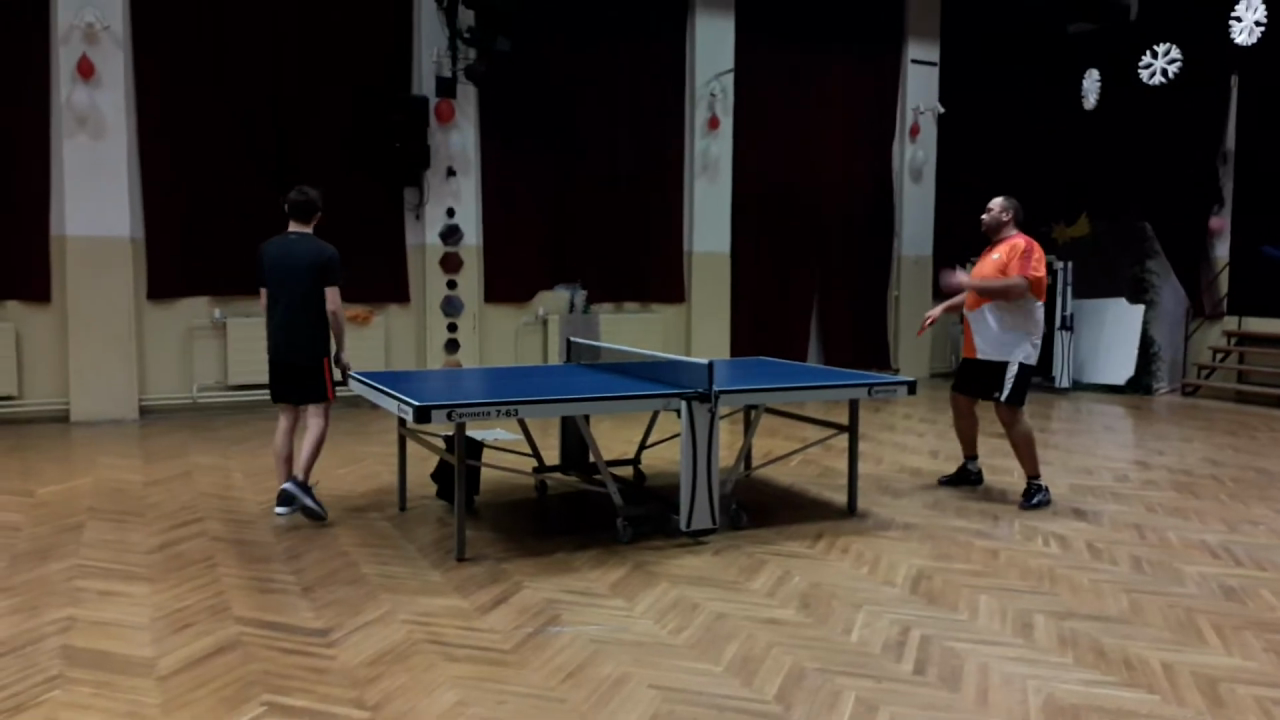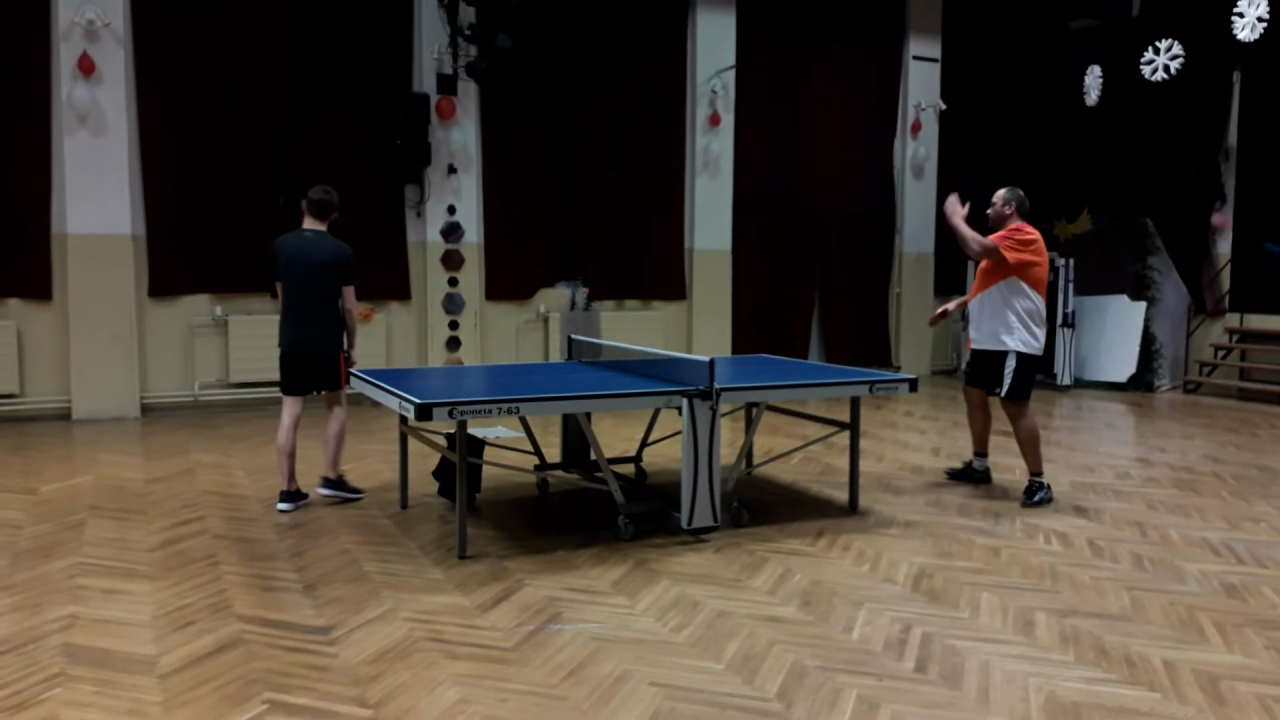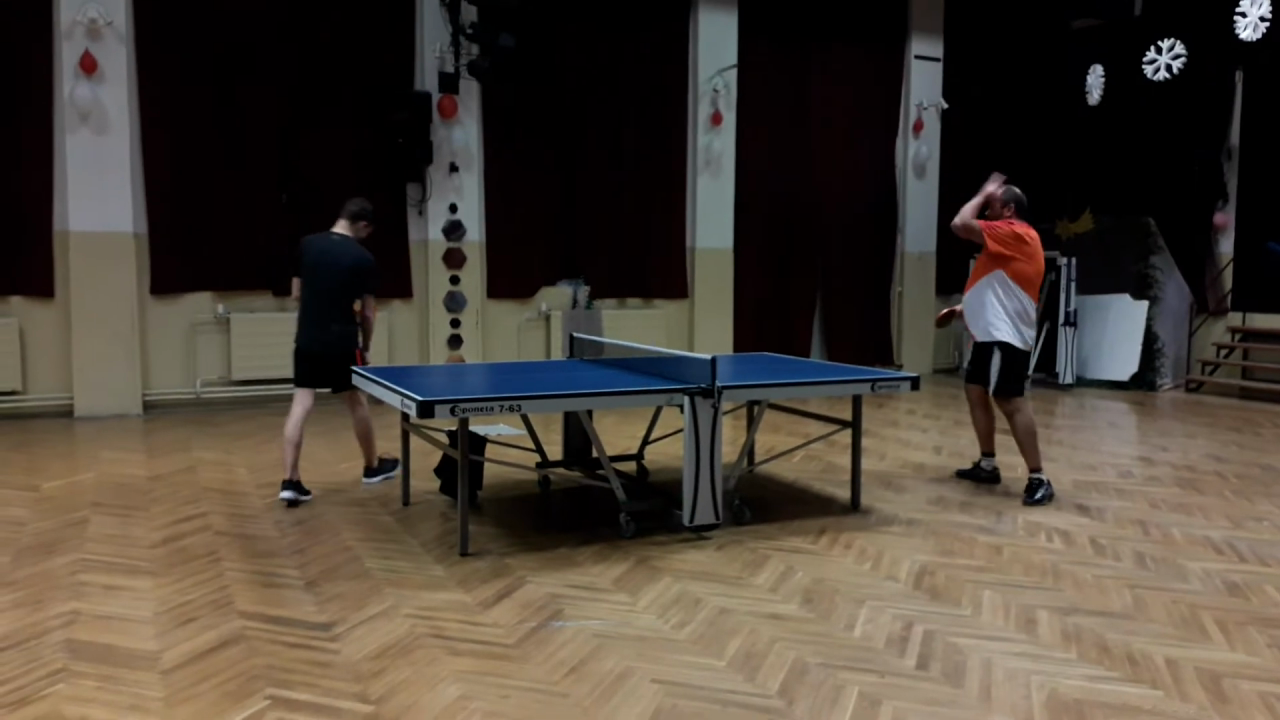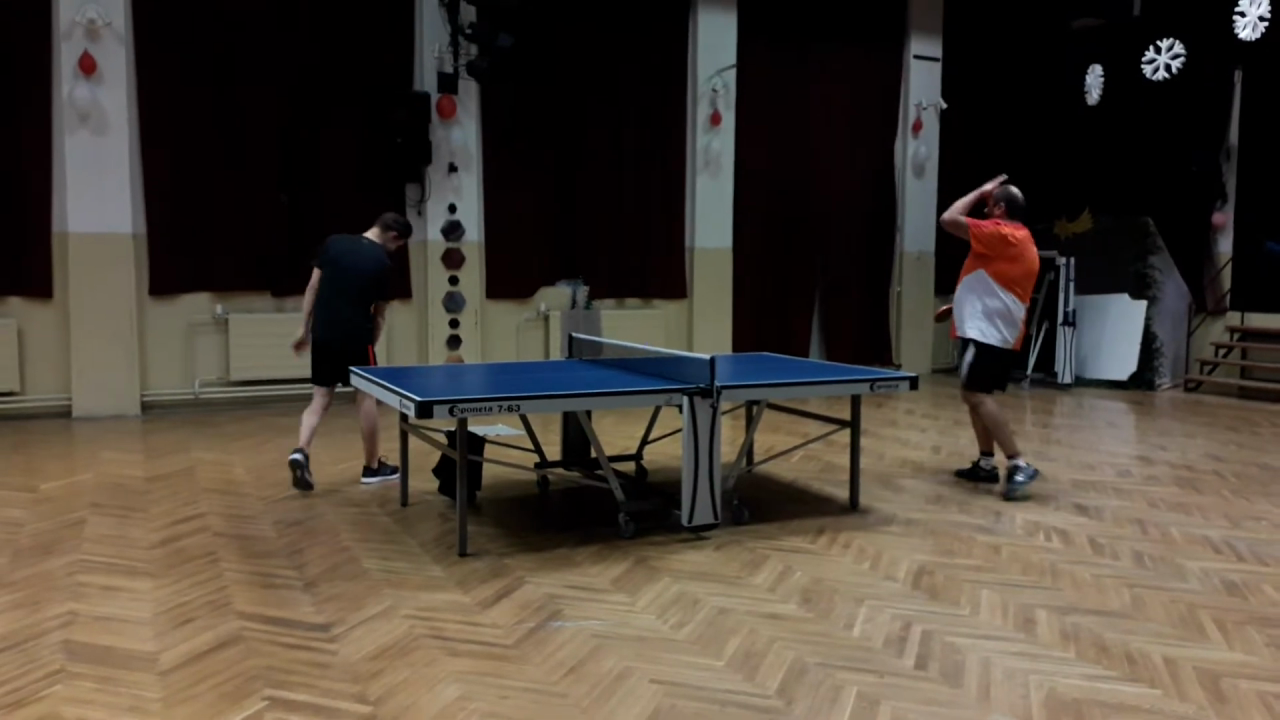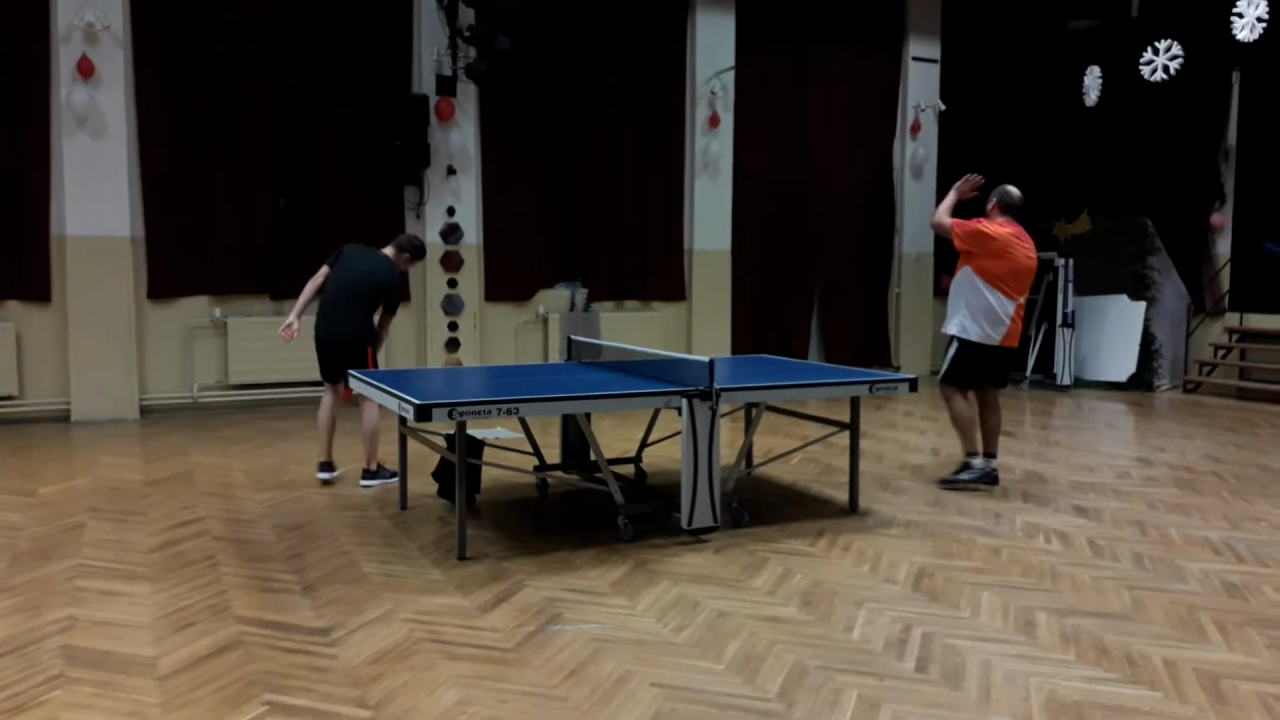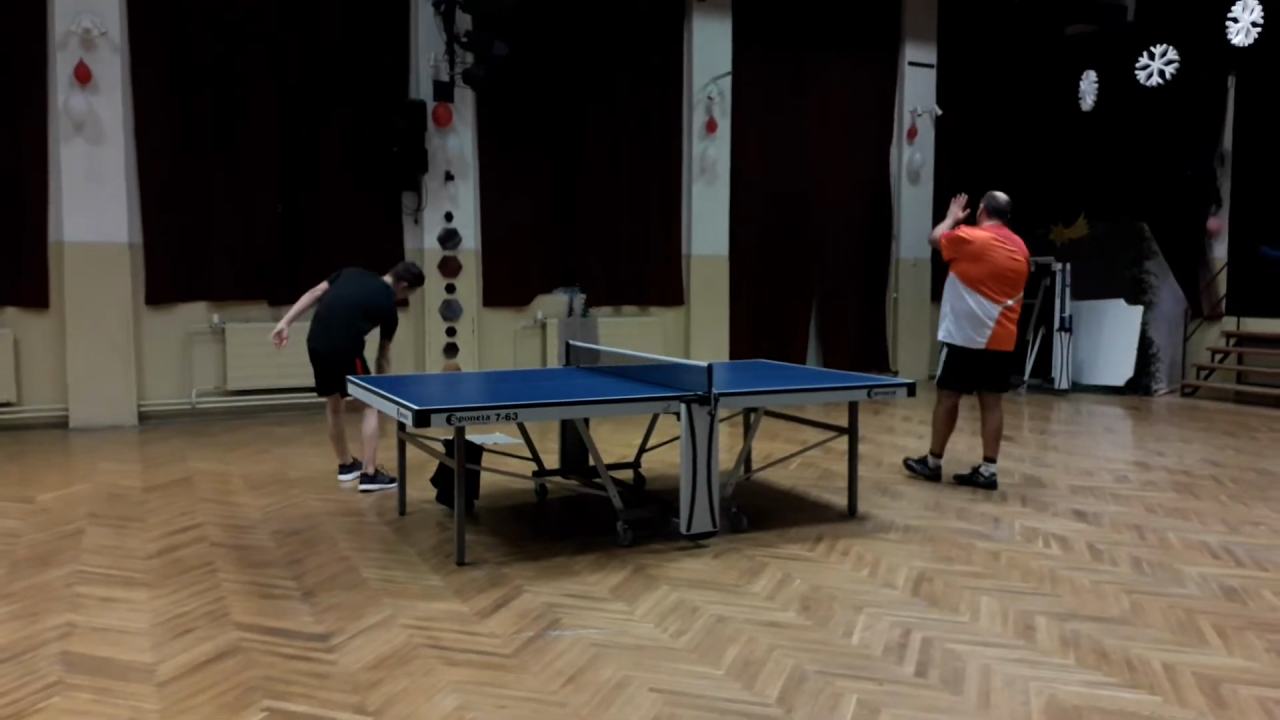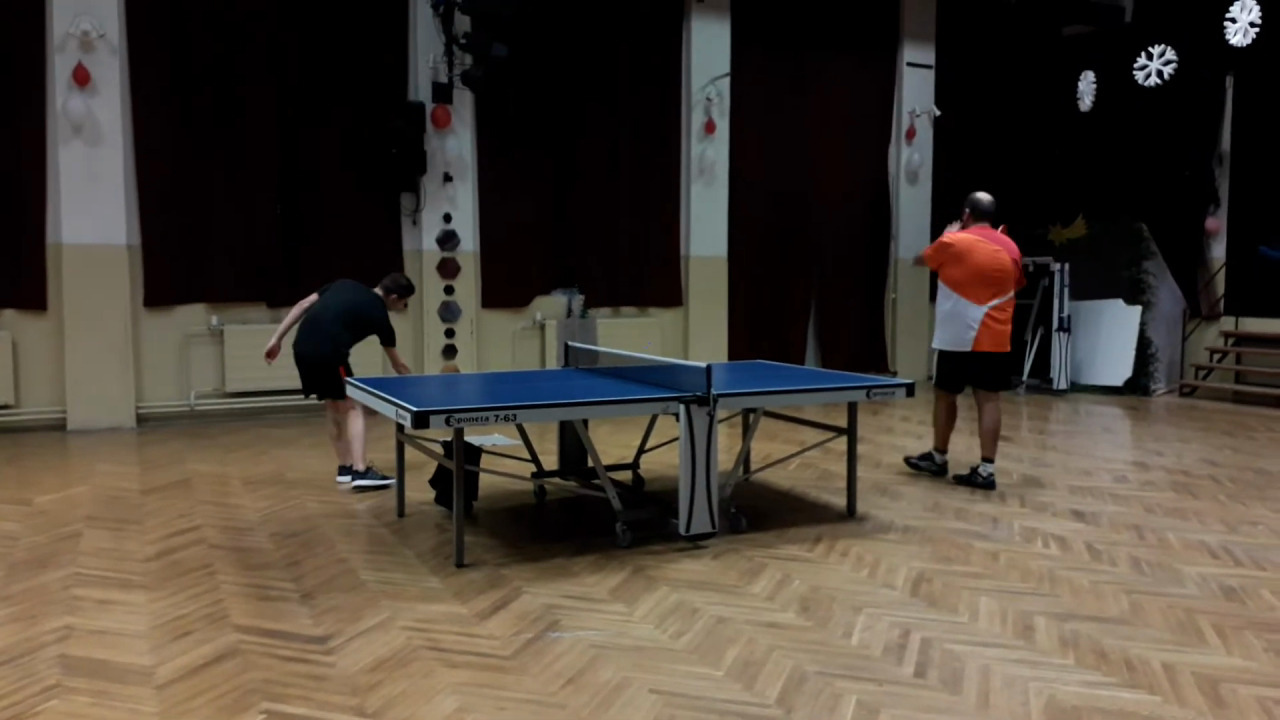
dt=0.2s
person 1, frame 1
left shoulder: (1023, 247)
right shoulder: (991, 250)
left elbow: (1018, 287)
right elbow: (976, 291)
left wrist: (969, 282)
right wrist: (943, 307)
left hip: (1011, 349)
right hip: (978, 348)
left knee: (1008, 412)
right knee: (960, 401)
left ankle: (1036, 485)
right ankle: (971, 468)
person 1, frame 2
left shoulder: (1023, 235)
right shoulder: (1005, 240)
left elbow: (978, 248)
left wrist: (956, 219)
right wrist: (957, 304)
left hip: (1014, 342)
right hip: (990, 339)
left knee: (1015, 407)
right knee: (974, 395)
left ankle: (1039, 482)
right ankle: (979, 465)
person 1, frame 3
left shoulder: (1014, 233)
right shoulder: (1011, 239)
left elbow: (960, 225)
left wrist: (982, 195)
right wrist: (963, 308)
left hip: (1004, 335)
right hip: (991, 334)
left knee: (1011, 403)
right knee: (976, 393)
left ankle: (1038, 479)
right ankle: (987, 464)
person 1, frame 4
left shoulder: (1000, 235)
right shoulder: (1020, 240)
left elbow: (948, 219)
left wrist: (979, 191)
right wrist: (961, 304)
left hip: (985, 332)
right hip: (994, 332)
left knee: (978, 396)
right knee: (977, 396)
left ankle: (1019, 465)
right ankle: (986, 463)
person 1, frame 5
left shoulder: (986, 232)
right shoulder: (1026, 243)
left elbow: (938, 223)
left wrist: (955, 193)
right wrist: (962, 280)
left hip: (973, 331)
right hip: (1003, 334)
left knee: (953, 390)
right knee: (987, 396)
left ankle: (975, 463)
right ankle: (987, 464)
person 1, frame 6
left shoulder: (969, 238)
right shoulder: (1020, 247)
left elbow: (935, 238)
left wrist: (952, 217)
left hip: (964, 335)
right hip: (1002, 339)
left knee: (948, 396)
right knee: (991, 401)
left ankle: (933, 462)
right ankle: (988, 470)
person 1, frame 7
left shoulder: (953, 242)
right shoulder: (1010, 248)
left elbow: (921, 259)
right elbow: (1018, 285)
left hip: (957, 338)
right hip: (996, 339)
left knee: (945, 396)
right knee: (988, 401)
left ankle: (938, 458)
right ankle: (986, 470)
person 2, frame 1
left shoulder: (267, 250)
right shoulder: (325, 253)
left elbow: (265, 304)
right elbow: (333, 308)
right wrist: (341, 349)
left hip: (279, 348)
right hip: (312, 348)
left knee: (287, 418)
right knee: (317, 416)
left ankle: (286, 494)
right ankle: (298, 481)
person 2, frame 2
left shoulder: (281, 246)
right shoulder: (341, 252)
left elbow: (282, 295)
right elbow: (349, 306)
right wrist: (351, 346)
left hip: (290, 342)
right hip: (326, 342)
left knee: (290, 413)
right knee: (336, 406)
left ankle: (288, 491)
right ankle: (332, 478)
person 2, frame 3
left shoulder: (307, 245)
right shoulder: (363, 258)
left elbow: (297, 293)
right elbow: (367, 313)
right wrist: (365, 347)
left hip: (308, 340)
right hip: (343, 341)
left knee: (301, 407)
right knee: (356, 403)
left ankle: (290, 480)
right ankle: (373, 466)
person 2, frame 4
left shoulder: (333, 243)
right shoulder: (383, 263)
left elbow: (312, 288)
right elbow: (378, 316)
left wrist: (305, 329)
right wrist: (370, 346)
left hip: (322, 334)
right hip: (356, 337)
left knee: (320, 400)
right knee: (365, 400)
left ankle: (301, 451)
right ankle: (372, 466)
person 2, frame 5
left shoulder: (349, 251)
right shoulder: (392, 278)
left elbow: (316, 281)
right elbow: (382, 327)
left wrist: (294, 316)
right wrist: (371, 353)
left hip: (325, 333)
right hip: (356, 336)
left knee: (331, 393)
right knee: (368, 399)
left ankle: (325, 463)
right ankle: (371, 469)
person 2, frame 6
left shoulder: (351, 274)
right shoulder: (389, 306)
left elbow: (314, 293)
right elbow: (383, 356)
left wrist: (285, 322)
left hip: (316, 344)
right hip: (345, 349)
left knee: (334, 404)
right knee: (369, 405)
left ankle: (347, 465)
right ankle: (369, 473)
person 2, frame 7
left shoulder: (344, 285)
right shoulder: (379, 316)
left elbow: (304, 305)
right elbow: (397, 364)
left wrist: (277, 339)
left hip: (303, 349)
right hip: (329, 354)
left knee: (334, 407)
right knee: (353, 408)
left ankle: (346, 466)
right ankle: (361, 470)
